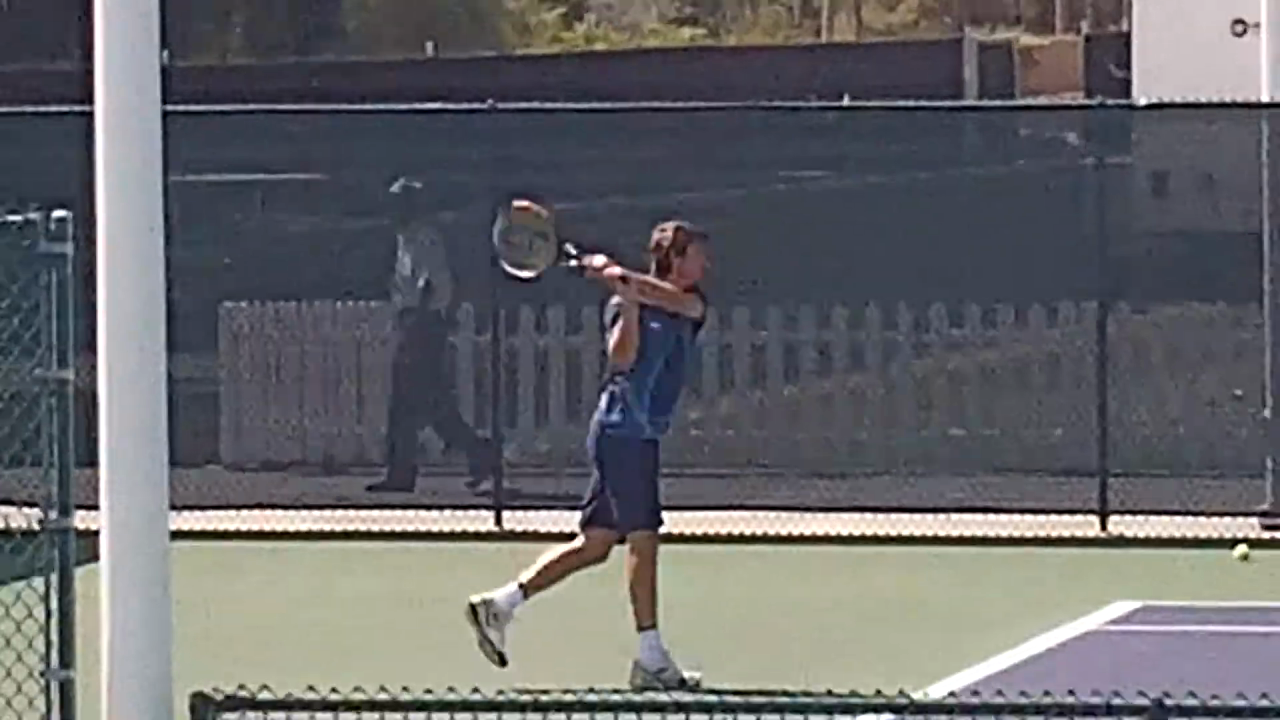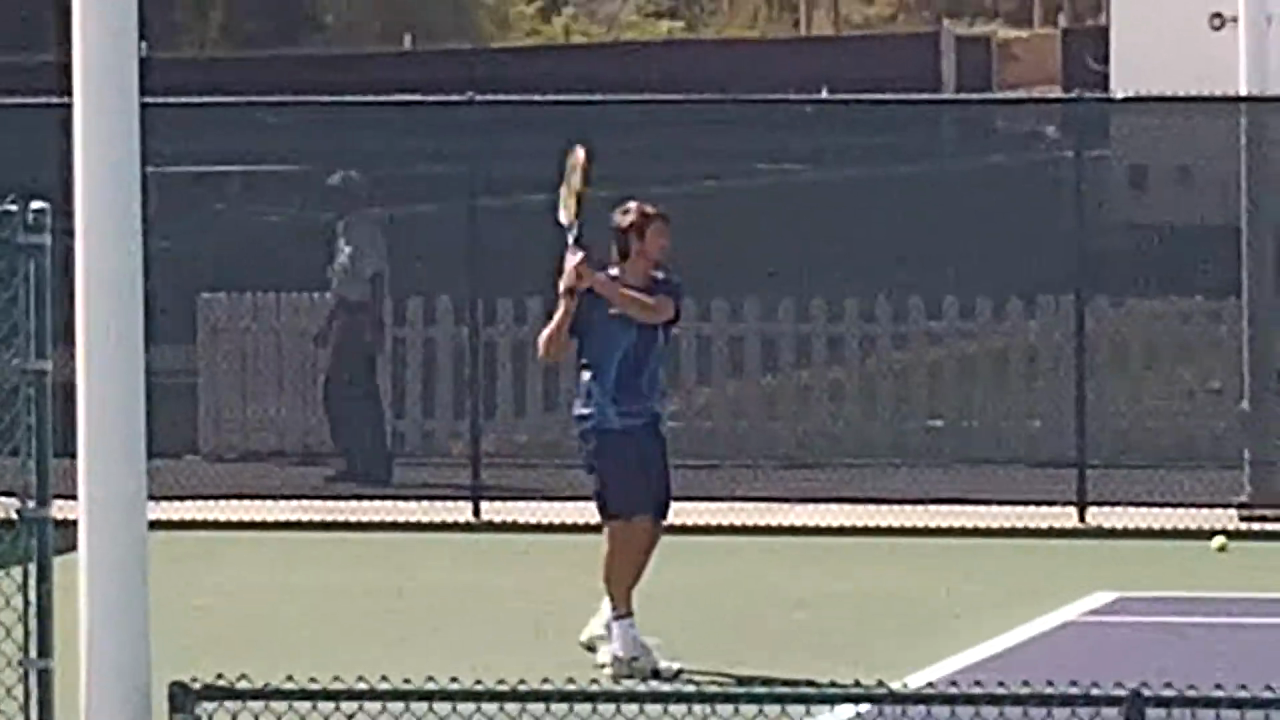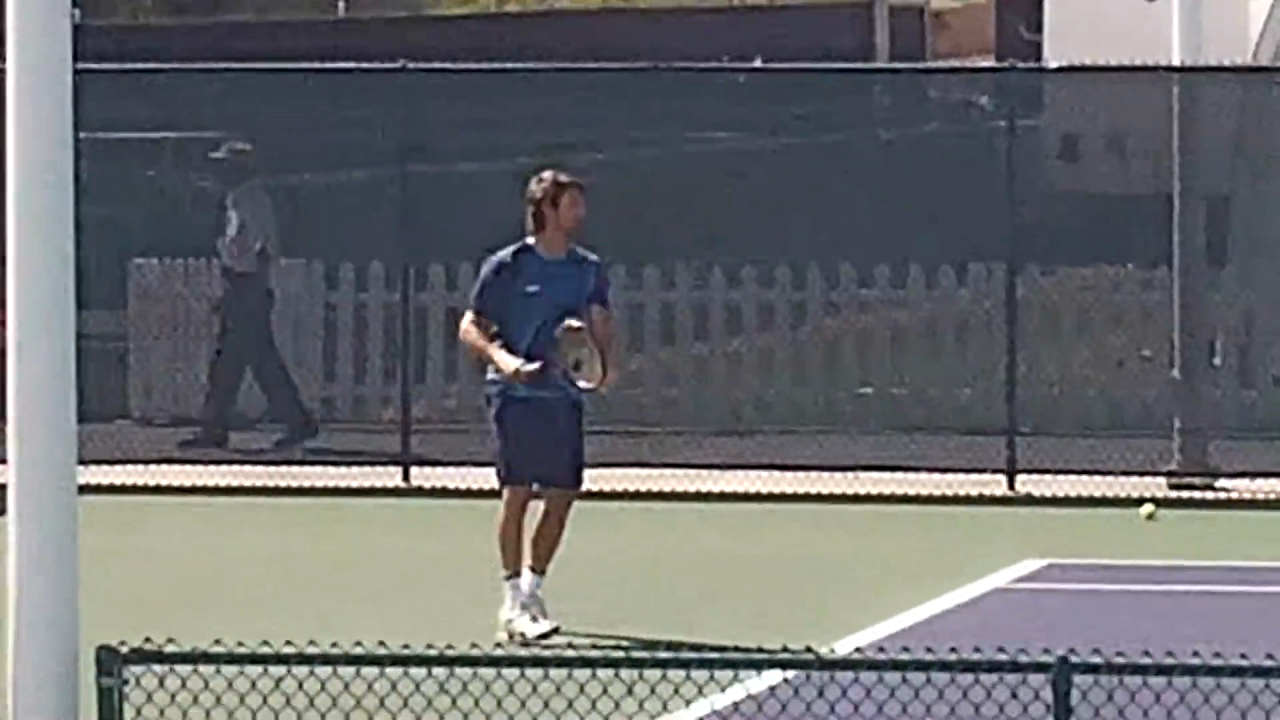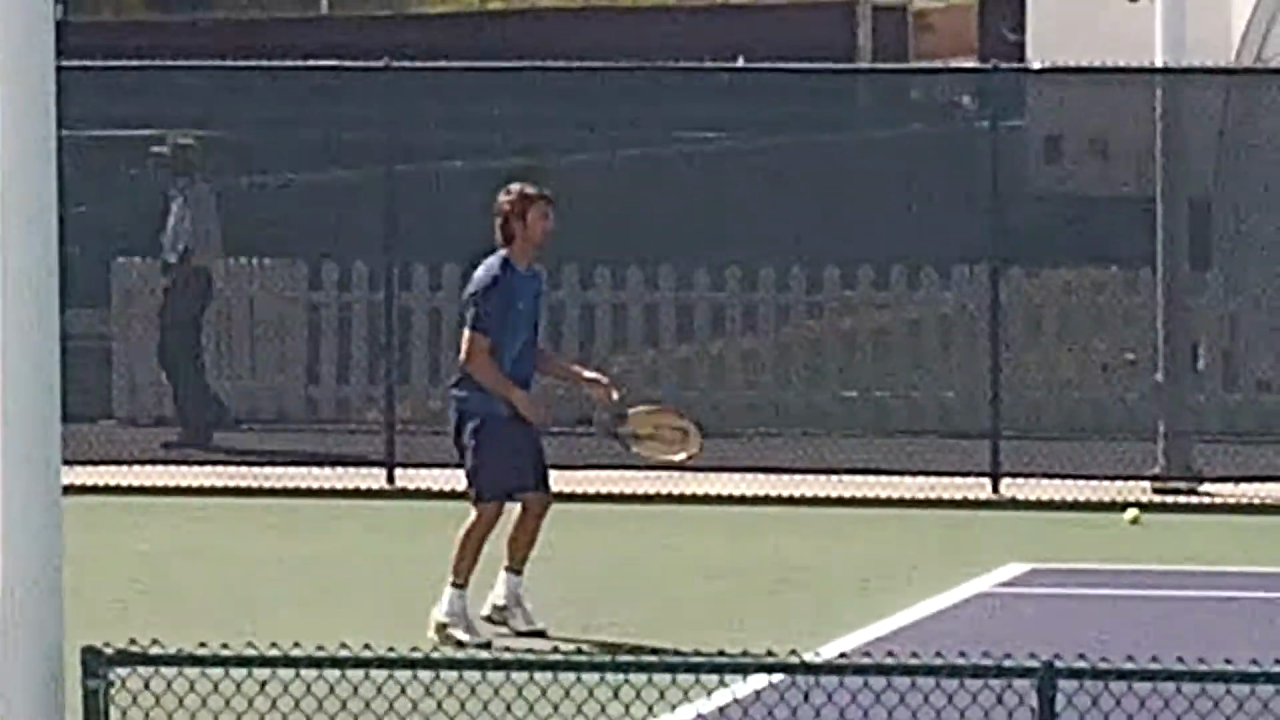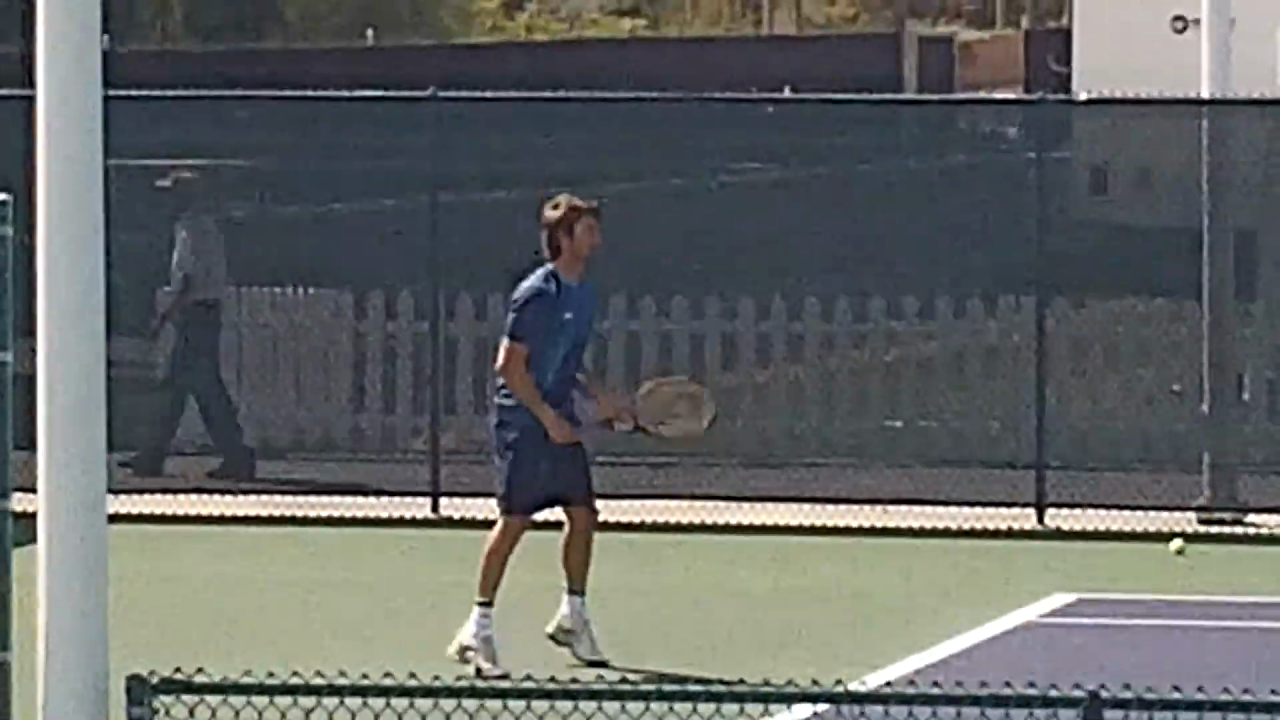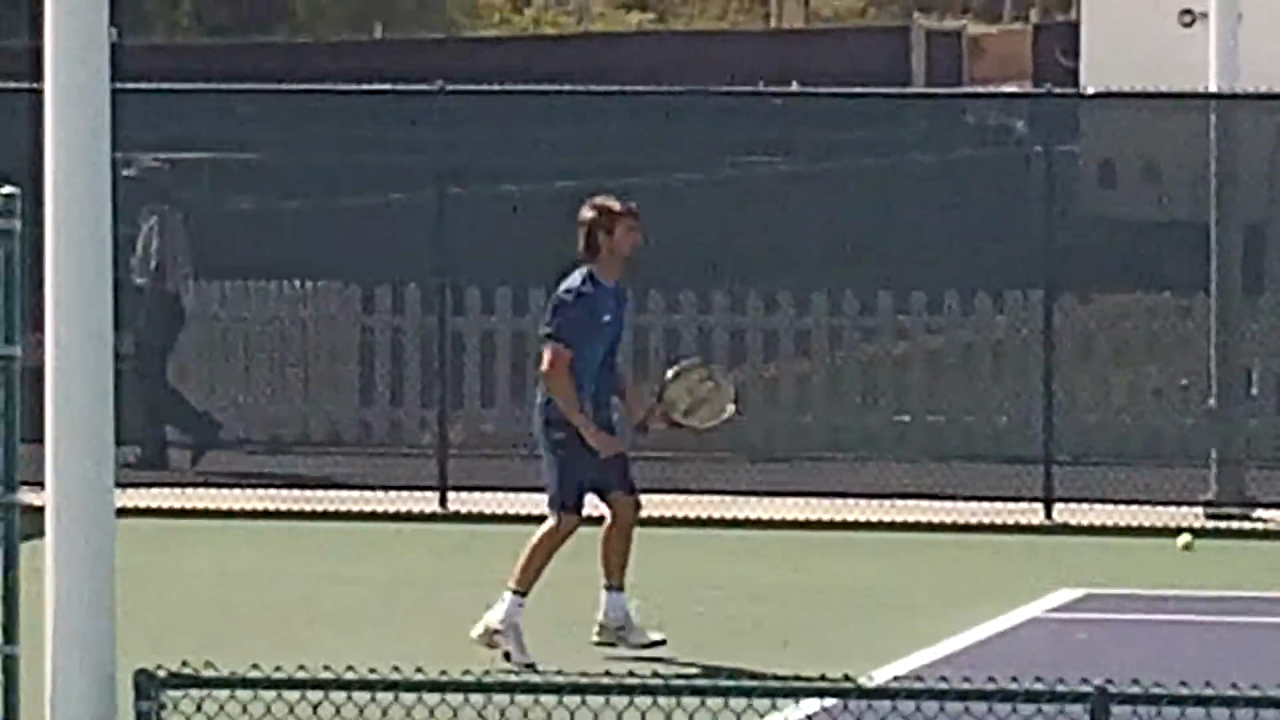
dt=0.3s
person 1, frame 1
left shoulder: (689, 302)
right shoulder: (625, 301)
left elbow: (683, 302)
right elbow: (622, 357)
left wrist: (627, 277)
right wrist: (623, 286)
left hip: (639, 438)
right hip: (622, 435)
left knee: (598, 542)
right knee: (643, 538)
left ankle: (502, 604)
right ankle: (649, 656)
person 1, frame 2
left shoulder: (665, 289)
right shoulder: (589, 294)
left elbow: (653, 313)
right elbow: (549, 352)
left wrist: (596, 280)
right wrist: (566, 299)
left hip: (644, 424)
right hip: (604, 424)
left knee: (648, 528)
right knee: (621, 528)
left ankle: (605, 626)
right ankle: (625, 646)
person 1, frame 3
left shoulder: (588, 268)
right shoulder: (506, 265)
left elbow: (601, 331)
right elbow: (470, 329)
left wrist: (598, 359)
right wrist: (501, 359)
left hip: (562, 398)
right hip: (515, 396)
left knee: (559, 496)
right knee: (517, 493)
left ankle: (529, 594)
right ankle: (513, 595)
person 1, frame 4
left shoulder: (532, 278)
right shoulder: (493, 279)
right elbow: (472, 355)
left wrist: (579, 376)
right wrist: (518, 397)
left hip: (518, 410)
right hip: (484, 409)
left knee: (537, 500)
right knee: (489, 506)
left ankle: (507, 596)
right ankle: (450, 610)
person 1, frame 5
left shoulder: (584, 291)
right shoulder: (537, 293)
right elbow: (508, 363)
left wrist: (596, 395)
right wrist: (547, 416)
left hip: (561, 425)
right hip: (524, 422)
left knee: (584, 516)
right knee: (514, 521)
left ankle: (571, 618)
right ankle: (474, 632)
person 1, frame 6
left shoulder: (614, 294)
right shoulder: (577, 293)
right elbow: (552, 367)
left wrist: (631, 400)
right wrist: (586, 428)
left hip: (596, 422)
right hip: (566, 423)
left knee: (626, 507)
right knee: (566, 520)
left ankle: (615, 617)
right ankle: (502, 619)
person 2, frame 1
left shoulder: (424, 239)
right shoulder: (408, 238)
left elbow: (426, 290)
left wrist: (407, 333)
right wrist: (404, 333)
left hip: (423, 326)
right hip: (416, 329)
left knee: (409, 402)
right knee: (433, 403)
person 2, frame 2
left shoulder: (364, 229)
right shoulder: (348, 229)
left elbow: (377, 278)
left wrist: (373, 325)
right wrist: (329, 323)
left hip: (359, 318)
right hip: (349, 316)
left knee: (349, 392)
right knee: (349, 391)
right ankle: (361, 463)
person 2, frame 3
left shoulder: (251, 200)
right shoulder: (237, 200)
left elbow: (261, 252)
left wrist: (257, 297)
right wrist: (226, 295)
left hip: (249, 289)
right hip: (240, 288)
left knee: (229, 359)
right knee: (264, 360)
person 2, frame 4
left shoulder: (192, 196)
right shoulder: (183, 194)
left elbow: (189, 250)
left wrist: (171, 291)
left hip: (189, 282)
right hip: (187, 282)
left knee: (179, 353)
right knee: (183, 354)
left ankle: (202, 419)
right ankle: (199, 424)
person 2, frame 5
left shoulder: (193, 229)
right shoulder: (194, 226)
left elbow: (188, 281)
left wrist: (163, 317)
left hip: (196, 315)
right hip: (198, 315)
left knee: (207, 390)
right knee: (175, 386)
left ankle: (228, 458)
person 2, frame 6
left shoulder: (160, 220)
right shoulder: (161, 217)
left elbow: (160, 270)
left wrist: (147, 316)
left hip: (157, 308)
right hip: (157, 308)
left knee: (150, 380)
right knee: (150, 380)
left ankle: (203, 430)
right ankle: (153, 453)
